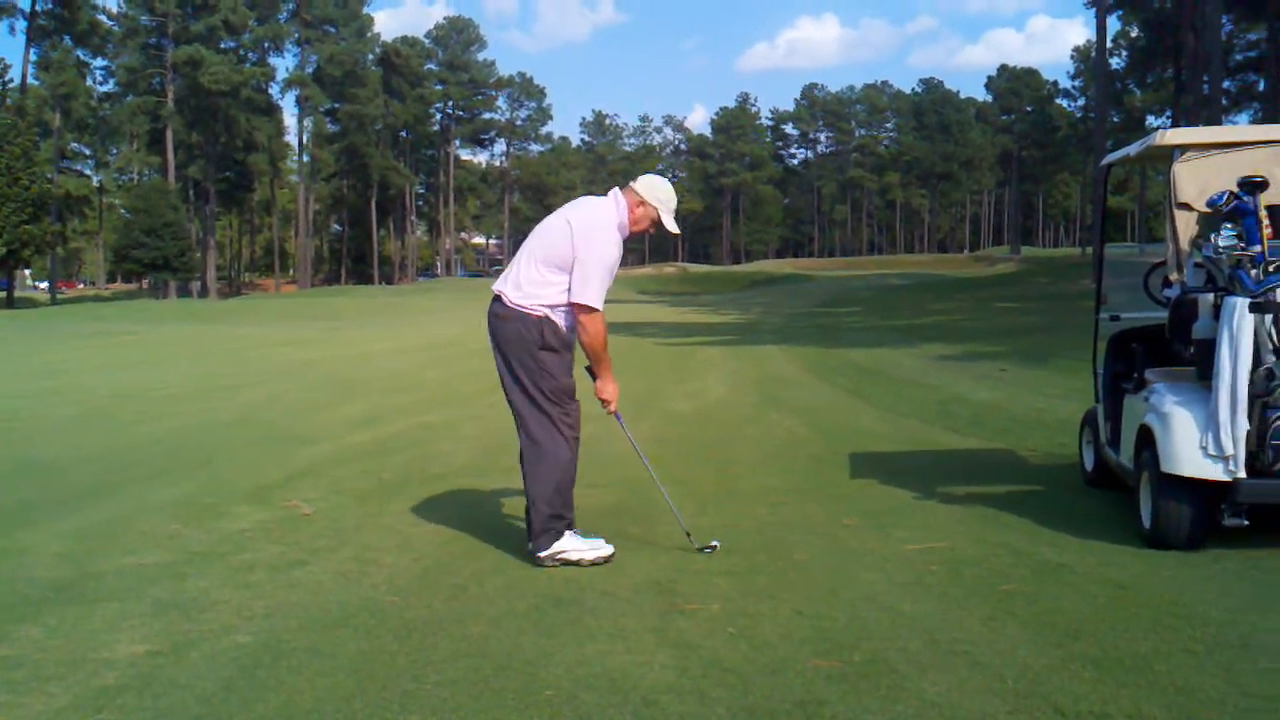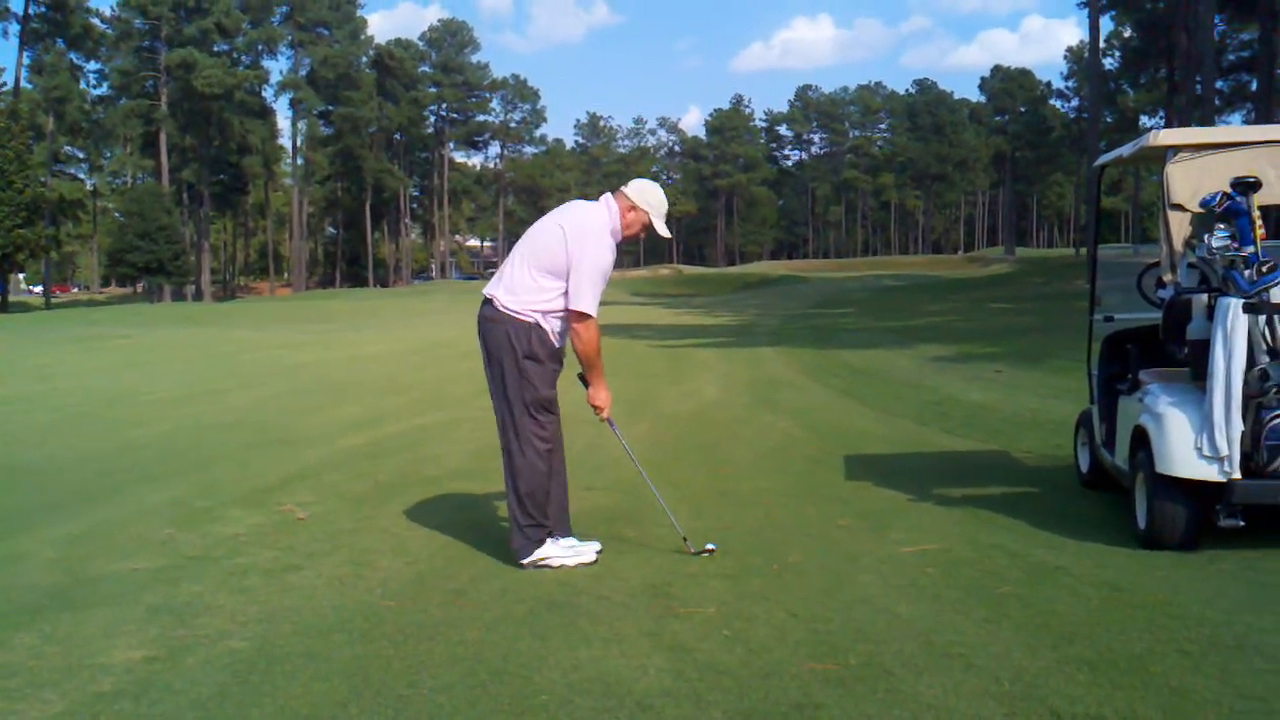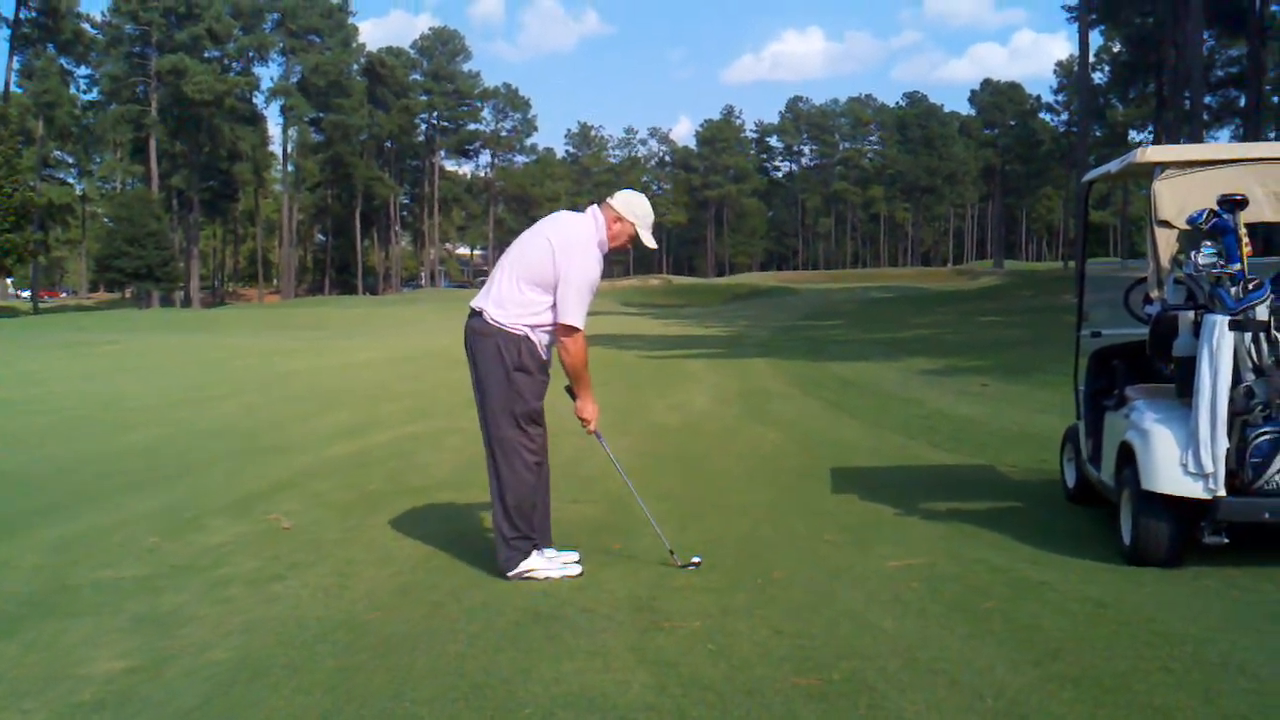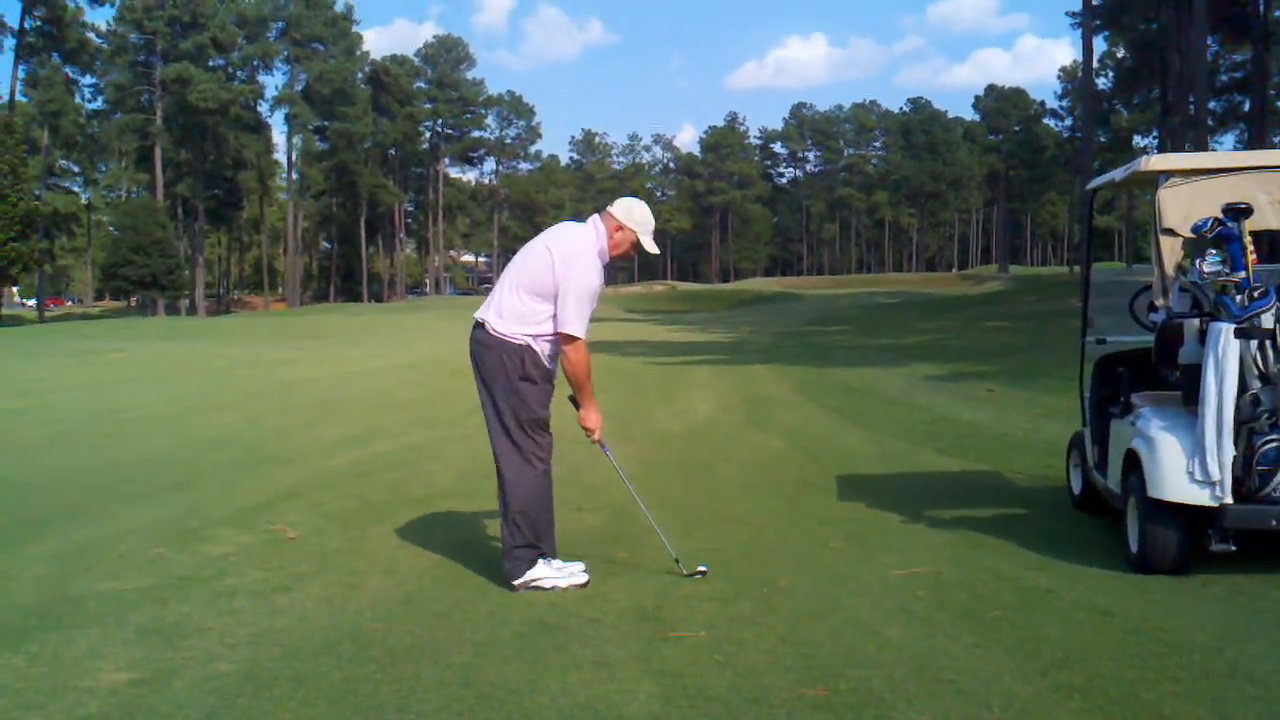
dt=0.3s
person 1, frame 1
left shoulder: (593, 208)
right shoulder: (604, 232)
right elbow: (587, 313)
right wrist: (605, 376)
left hip: (521, 317)
right hip: (529, 324)
left knee: (547, 426)
right knee: (556, 425)
left ankle: (549, 529)
right ankle: (553, 535)
person 1, frame 2
left shoulder: (583, 212)
right shoulder: (598, 238)
right elbow: (582, 321)
right wrist: (598, 383)
left hip: (509, 321)
right hip: (518, 330)
left knee: (542, 432)
right knee: (534, 435)
left ankle: (550, 532)
right ankle: (534, 543)
person 1, frame 3
left shoulder: (569, 222)
right shoulder: (585, 251)
right elbow: (570, 334)
right wrist: (585, 396)
left hip: (497, 332)
right hip: (507, 341)
left knee: (527, 446)
right knee: (520, 448)
left ankle: (532, 544)
right ankle: (521, 555)
person 1, frame 4
left shoulder: (572, 234)
right shoulder: (584, 260)
right elbow: (571, 343)
right wrist: (588, 405)
left hip: (505, 344)
right hip: (510, 351)
left knee: (529, 455)
right knee: (527, 457)
left ankle: (534, 555)
right ankle: (527, 563)
